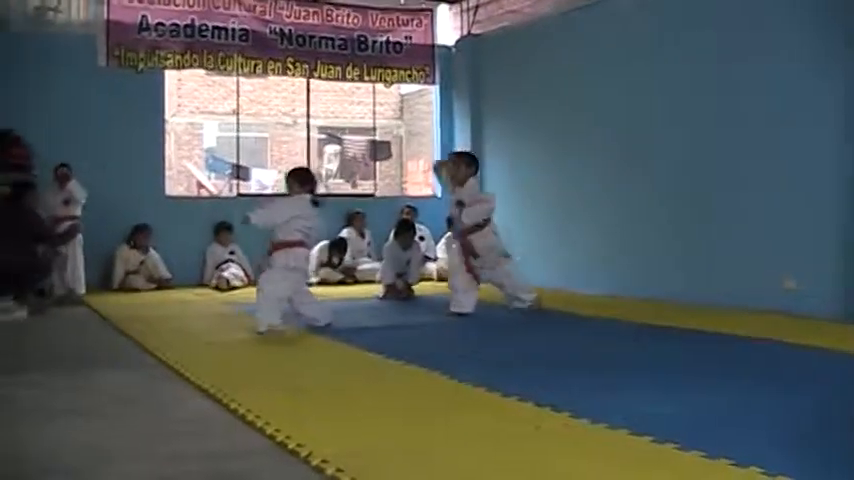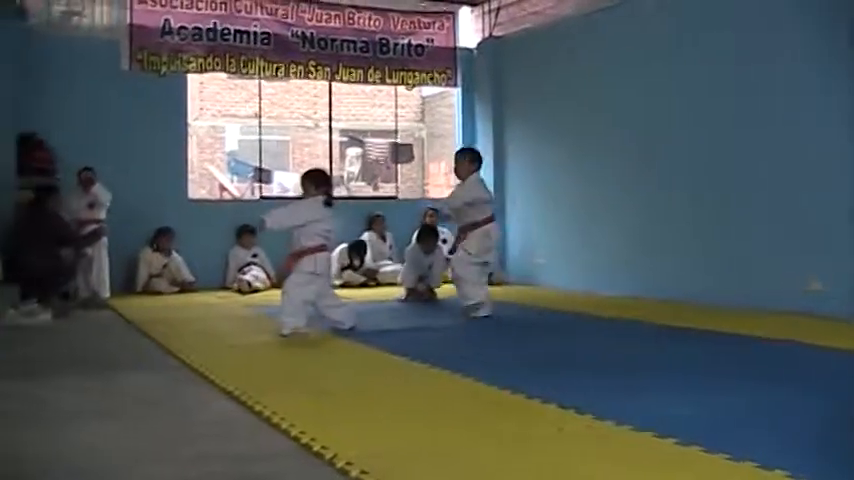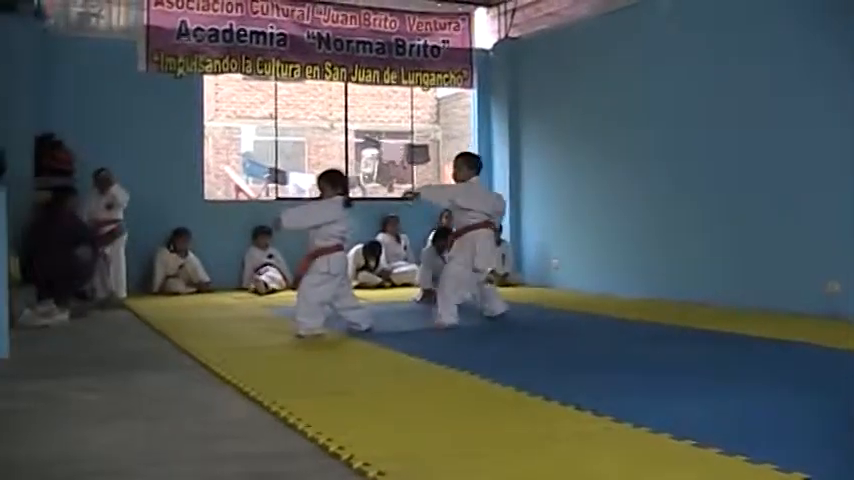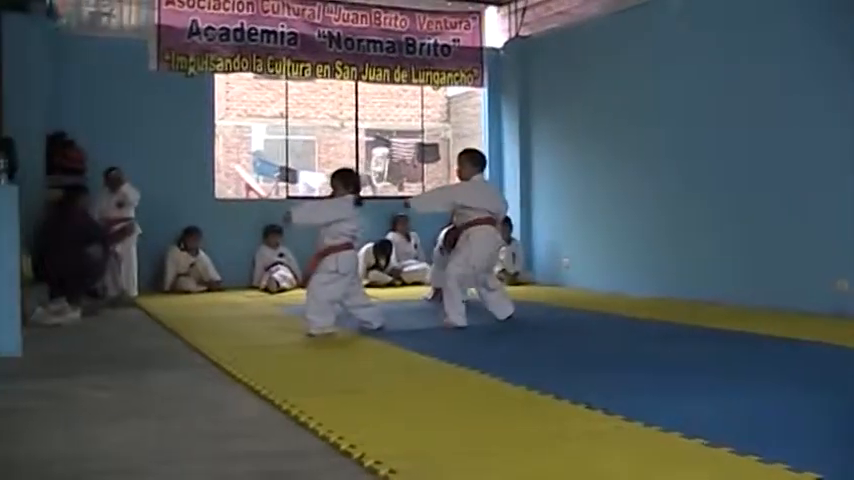
dt=0.2s
person 1, frame 1
left shoulder: (471, 189)
right shoulder: (456, 186)
left elbow: (488, 204)
left wrist: (464, 215)
right wrist: (445, 167)
left hip: (481, 237)
right hip: (466, 239)
left knee: (501, 273)
right knee: (457, 271)
left ankle: (528, 299)
right ankle: (461, 306)
person 1, frame 2
left shoulder: (473, 183)
right shoulder: (468, 184)
left elbow: (460, 197)
left wrist: (447, 207)
left hip: (482, 234)
right hip: (471, 234)
left knee: (461, 264)
right knee: (474, 272)
left ankle: (476, 300)
right ankle: (480, 309)
person 1, frame 3
left shoulder: (465, 189)
right shoulder: (484, 192)
left elbow: (441, 192)
right elbow: (499, 204)
left wrist: (419, 192)
right wrist: (491, 224)
left hip: (474, 241)
right hip: (480, 239)
left knee: (450, 277)
right knee: (477, 279)
left ankle: (446, 319)
right ankle: (498, 310)
person 1, frame 4
left shoulder: (465, 189)
right shoulder: (490, 189)
left elbow: (440, 196)
right elbow: (502, 207)
left wrist: (412, 202)
left hip: (476, 237)
right hip: (489, 236)
left knee: (452, 275)
right knee: (485, 278)
left ankle: (455, 319)
right ankle: (505, 311)
person 2, frame 1
left shoulder: (298, 204)
right shoulder: (305, 206)
left elbow: (273, 212)
left wrist: (252, 217)
left hip: (289, 255)
right hip: (294, 254)
left knee: (270, 285)
right knee: (296, 291)
left ankle: (268, 323)
right ankle: (320, 318)
person 2, frame 2
left shoulder: (314, 206)
right shoulder: (319, 207)
left elbow: (288, 214)
left wrist: (267, 221)
left hip: (312, 260)
right hip: (315, 258)
left knee: (294, 290)
right knee: (323, 294)
left ankle: (292, 326)
right ankle: (345, 320)
person 2, frame 3
left shoulder: (331, 207)
right shoulder: (337, 207)
left elbow: (306, 214)
left wrist: (283, 219)
left hip: (327, 260)
right hip: (334, 258)
left knee: (310, 291)
right knee: (342, 295)
left ankle: (310, 327)
right ankle: (362, 322)
person 2, frame 4
left shoulder: (341, 205)
right shoulder: (349, 206)
left elbow: (316, 210)
left wrist: (293, 214)
left hip: (336, 258)
right hip: (345, 256)
left knee: (319, 290)
right knee: (353, 293)
left ankle: (321, 326)
right ankle: (373, 320)
person 3, frame 1
right shoulder: (27, 215)
right elbow: (52, 240)
right wrist: (71, 232)
right hip: (15, 264)
right knee: (44, 266)
right ankle: (20, 304)
person 3, frame 2
left shoulder: (26, 215)
right shoulder: (51, 218)
right elbow: (77, 242)
right wrist: (96, 234)
left hip: (17, 269)
right hip: (38, 269)
right knee: (68, 269)
left ankle: (30, 301)
right ankle: (45, 306)
person 3, frame 3
left shoulder: (43, 216)
right shoulder: (68, 218)
right elbow: (94, 241)
right wrist: (113, 234)
left hip: (34, 269)
right hip: (54, 270)
left ankle: (45, 301)
right ankle: (61, 306)
person 3, frame 4
left shoulder: (55, 213)
right shoulder: (79, 216)
right elbow: (106, 239)
right wrist: (124, 232)
left hip: (47, 269)
right hip: (67, 268)
left ankle: (58, 299)
right ankle: (73, 304)
person 4, frame 1
left shoulder: (75, 190)
right shoulder: (50, 193)
left elbow: (81, 197)
right elbow: (45, 212)
left wrist: (70, 181)
right wrist: (52, 220)
right hip: (56, 231)
left knee: (74, 261)
right knee: (57, 262)
left ankle: (77, 291)
right ankle: (60, 291)
person 4, frame 2
left shoulder: (99, 194)
right shoulder: (74, 197)
left elbow: (106, 200)
right elbow: (70, 215)
left wrist: (94, 185)
right wrist: (77, 223)
right hip: (80, 234)
left knee: (99, 265)
right knee: (82, 265)
left ankle: (101, 294)
right ankle: (84, 294)
person 4, frame 3
left shoulder: (116, 194)
right shoulder: (92, 198)
left elbow: (124, 200)
right elbow: (87, 217)
left wrist: (112, 186)
right wrist: (94, 225)
right hip: (98, 235)
left knee: (116, 265)
right knee: (99, 266)
left ankle: (118, 294)
right ankle: (101, 294)
person 4, frame 4
left shoulder: (126, 193)
right shoulder: (103, 197)
left elbow: (135, 199)
right elbow: (98, 216)
left wrist: (123, 184)
right wrist: (105, 223)
left knee: (127, 263)
right knee: (111, 264)
left ankle: (129, 292)
right ankle: (113, 292)
